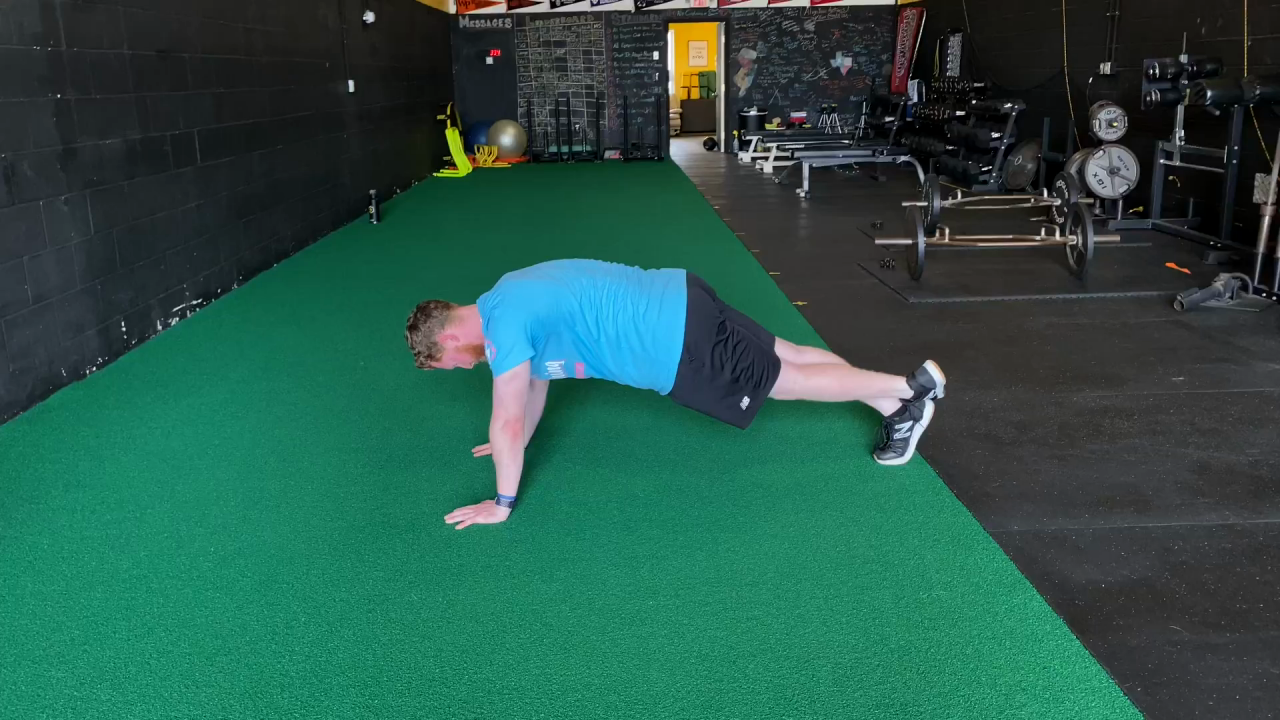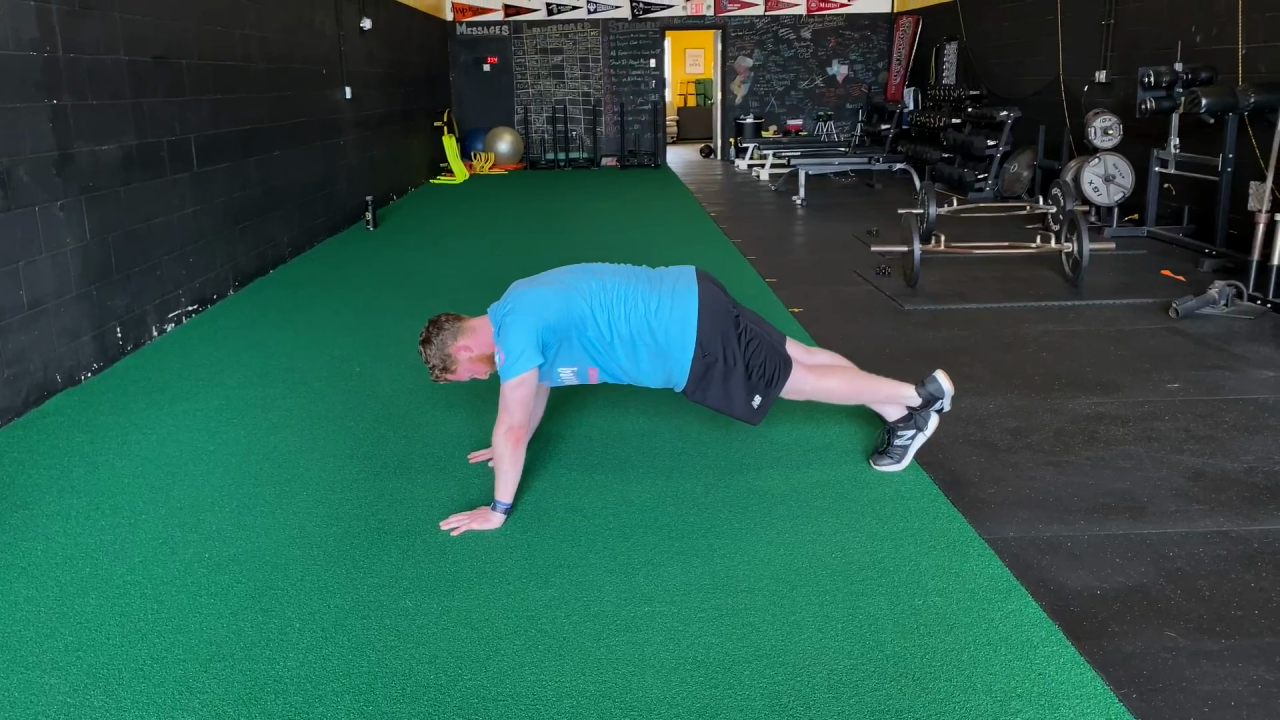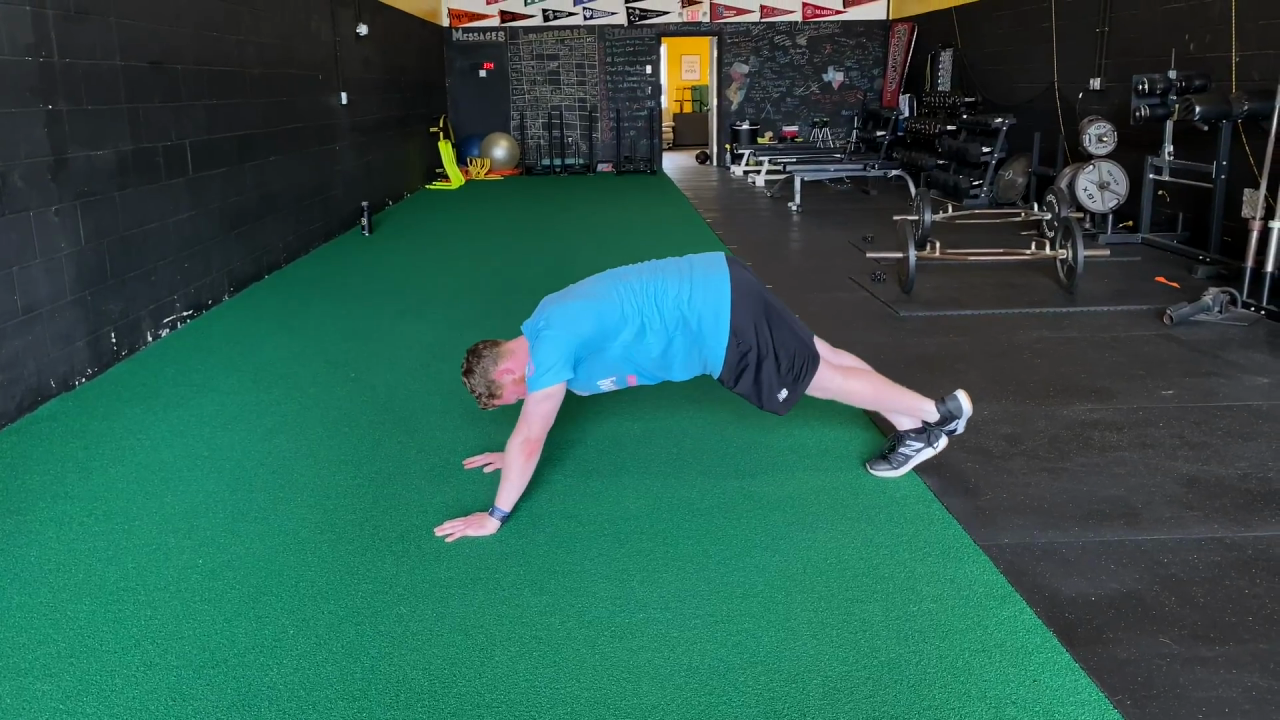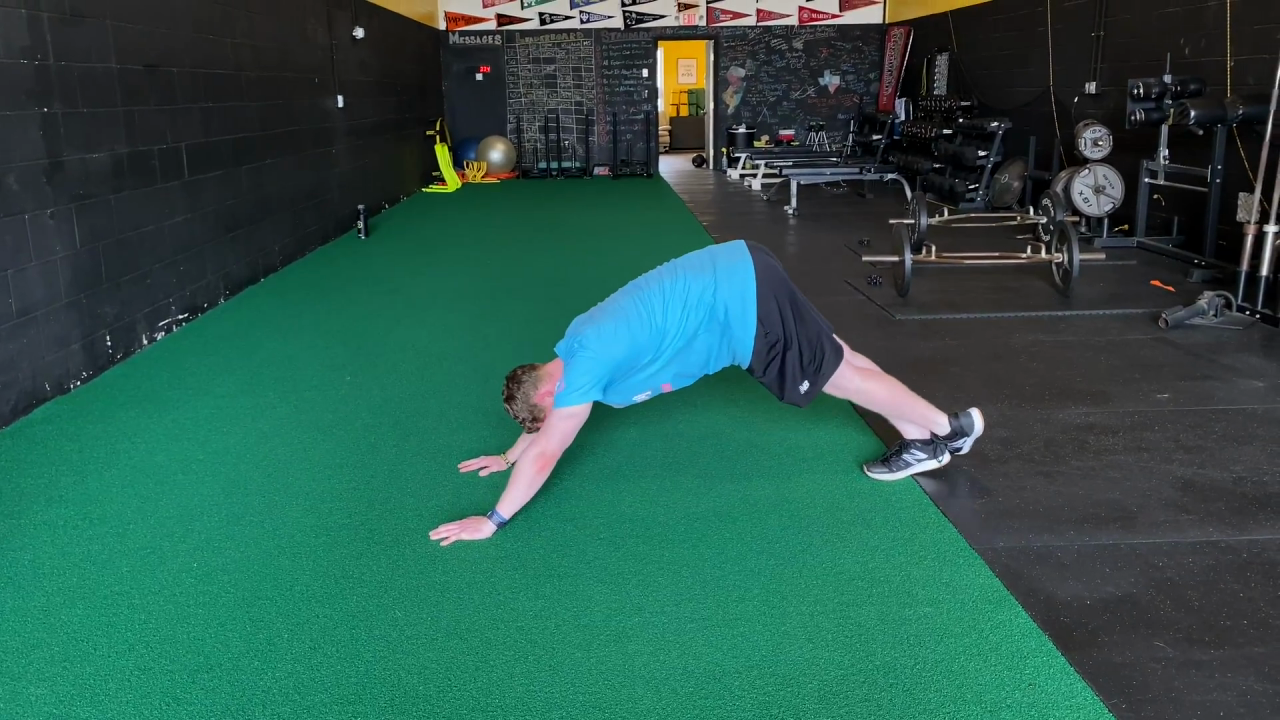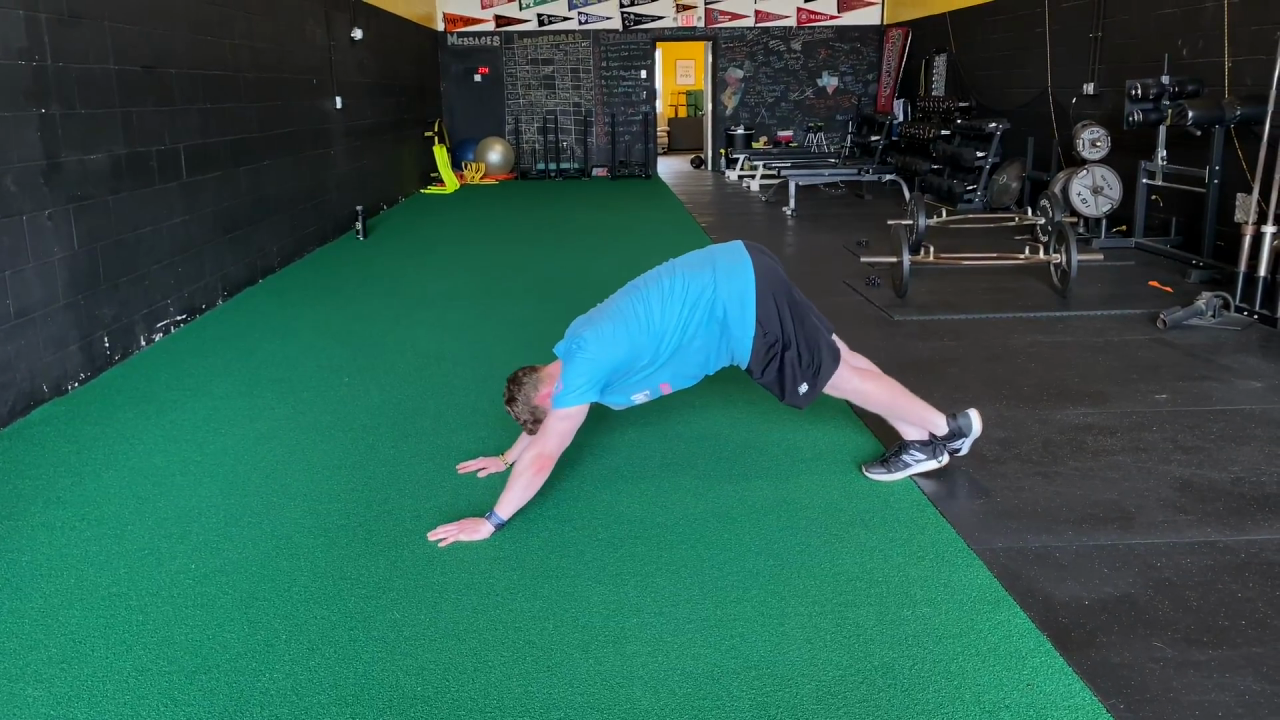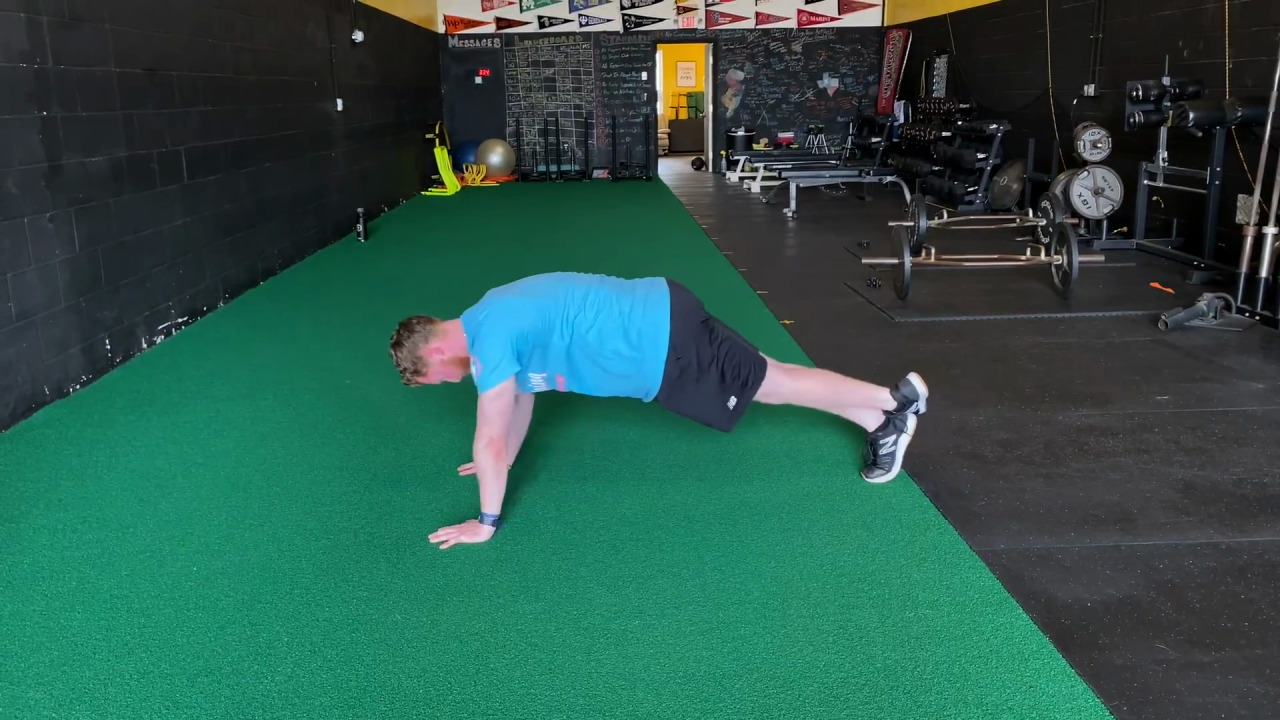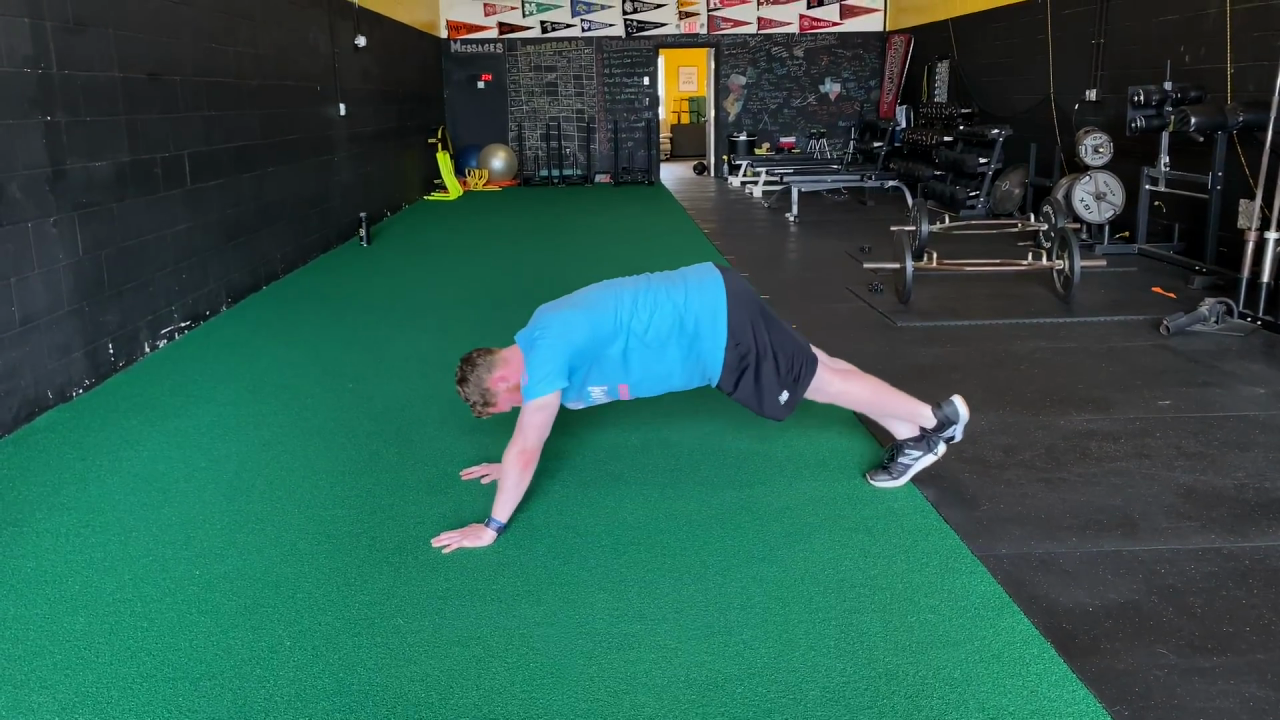
dt=0.7s
person 1, frame 1
left shoulder: (501, 323)
right shoulder: (512, 302)
left elbow: (506, 420)
right elbow: (536, 376)
left wrist: (502, 502)
right wrist: (516, 444)
left hip: (677, 345)
right hip: (677, 306)
left knee: (786, 382)
right knee: (783, 357)
left ankle: (911, 388)
right ankle: (896, 409)
person 1, frame 2
left shoulder: (514, 331)
right shoulder: (520, 309)
left elbow: (511, 426)
right elbow: (539, 385)
left wrist: (497, 510)
right wrist: (511, 447)
left hip: (688, 341)
right hip: (687, 304)
left knee: (796, 380)
right knee: (794, 357)
left ankle: (918, 396)
right ankle: (901, 415)
person 1, frame 3
left shoulder: (549, 344)
right shoulder: (550, 326)
left elbow: (530, 438)
right elbow: (537, 419)
left wrist: (495, 515)
right wrist: (512, 453)
left hip: (719, 319)
right hip: (717, 289)
left knee: (819, 377)
right knee: (817, 355)
left ankle: (937, 412)
right ankle: (914, 428)
person 1, frame 4
left shoulder: (586, 365)
right shoulder: (576, 349)
left elbow: (546, 451)
right elbow: (546, 413)
left wrist: (493, 520)
right wrist: (508, 457)
left hip: (743, 304)
right hip: (739, 276)
left knee: (835, 375)
right knee: (833, 357)
left ankle: (947, 428)
right ankle: (921, 436)
person 1, frame 5
left shoulder: (582, 366)
right shoulder: (577, 348)
left elbow: (545, 454)
right elbow: (545, 411)
left wrist: (491, 522)
right wrist: (508, 457)
left hip: (741, 302)
right hip: (738, 278)
left knee: (833, 373)
right knee: (831, 355)
left ankle: (945, 429)
right ankle: (920, 436)
person 1, frame 6
left shoulder: (488, 337)
right shoulder: (496, 320)
left elbow: (490, 436)
right elbow: (521, 397)
left wrist: (487, 521)
right wrist: (501, 463)
left hip: (662, 344)
right hip: (658, 319)
left knee: (769, 385)
right knee: (767, 376)
left ankle: (895, 401)
right ankle: (881, 425)
person 1, frame 7
left shoulder: (543, 354)
right shoulder: (545, 337)
left elbow: (526, 448)
left wrist: (492, 526)
right wrist: (507, 465)
left hip: (715, 325)
right hip: (712, 301)
left knee: (816, 380)
right knee: (810, 365)
left ankle: (934, 420)
right ankle: (912, 434)
